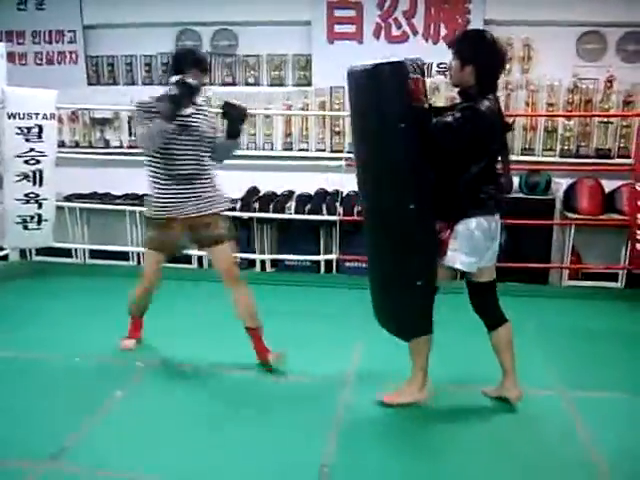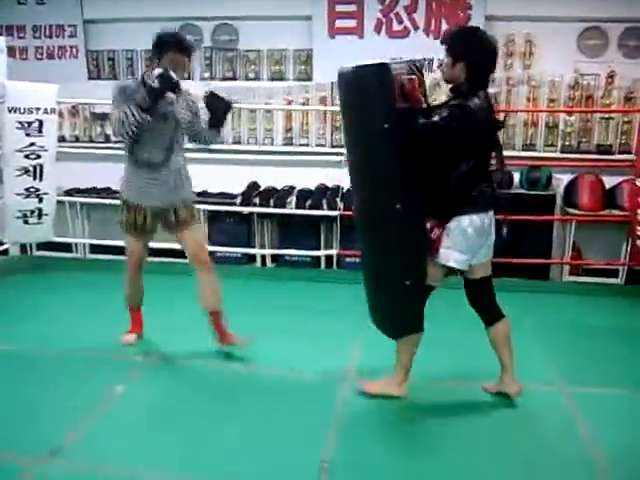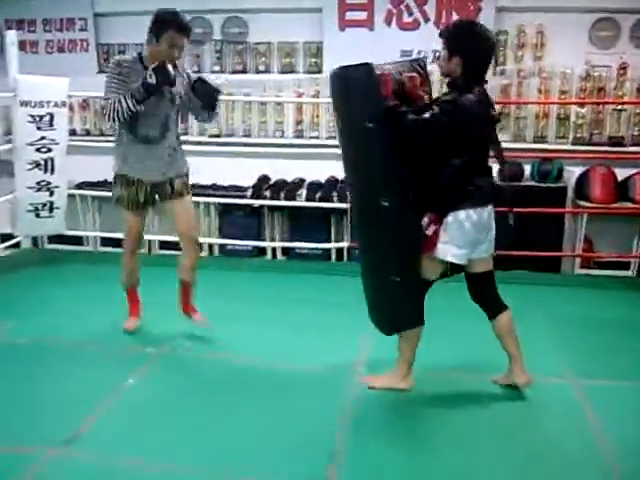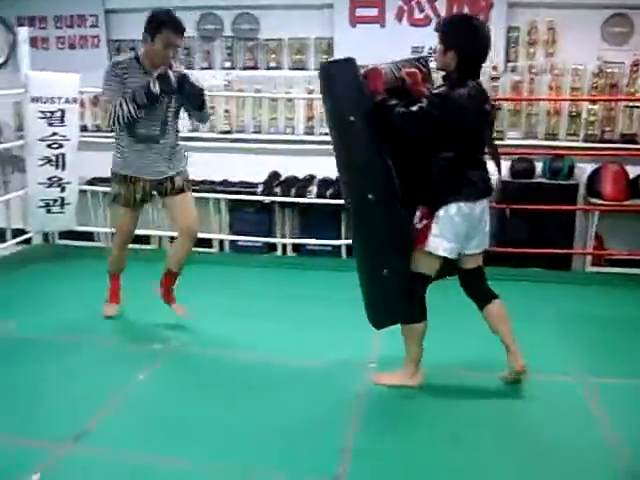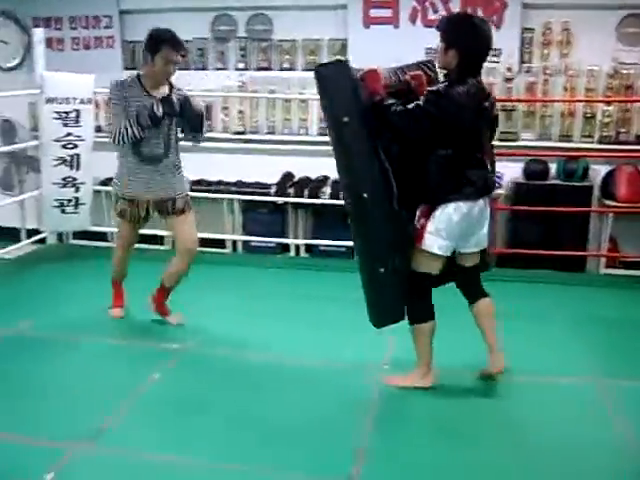
dt=0.1s
person 1, frame 1
left shoulder: (476, 115)
right shoulder: (483, 110)
left elbow: (436, 134)
right elbow: (442, 125)
right wrist: (419, 104)
left hip: (462, 220)
right hip: (482, 217)
right knee: (486, 303)
left ankle: (416, 384)
right ankle: (510, 383)
person 1, frame 2
left shoulder: (463, 113)
right shoulder: (479, 107)
left elbow: (426, 137)
right elbow: (437, 131)
left hip: (454, 218)
right hip: (479, 214)
right knee: (484, 299)
left ankle: (398, 380)
right ankle: (509, 378)
person 1, frame 3
left shoulder: (458, 107)
right shoulder: (476, 101)
left elbow: (418, 133)
right elbow: (436, 127)
left wrist: (389, 104)
left hip: (452, 213)
right hip: (478, 208)
right knee: (486, 292)
left ankle: (402, 373)
right ankle: (518, 369)
person 1, frame 4
left shoulder: (447, 99)
right shoulder: (476, 96)
left elbow: (408, 125)
left wrist: (378, 98)
right wrist: (420, 96)
left hip: (445, 206)
right hip: (475, 201)
left knee: (413, 286)
right knee: (477, 284)
left ankle: (411, 371)
right ankle: (514, 357)
person 1, frame 5
left shoulder: (446, 98)
right shoulder: (480, 96)
left elbow: (405, 123)
left wrist: (377, 98)
right wrist: (423, 94)
left hip: (445, 205)
right hip: (476, 200)
left knee: (417, 288)
right knee: (471, 282)
left ankle: (423, 372)
right ankle: (495, 355)
person 2, frame 1
left shoulder: (203, 111)
right shoulder: (147, 108)
left elbow: (219, 154)
right elbow: (148, 143)
left wrist: (234, 129)
right wrist: (173, 107)
left hip: (206, 206)
right hip: (166, 210)
left knee: (233, 275)
right knee: (149, 280)
left ankle: (261, 348)
right ankle: (134, 327)
person 2, frame 2
left shoulder: (184, 97)
right shoulder: (127, 92)
left elbow: (204, 139)
right elbow: (120, 130)
left wrist: (217, 117)
right wrist: (150, 97)
left hip: (177, 194)
right hip: (138, 195)
left knee: (201, 260)
right knee: (135, 266)
left ankle: (220, 329)
right ankle: (136, 323)
person 2, frame 3
left shoulder: (180, 76)
right shoulder: (121, 69)
left elbow: (203, 117)
right elbow: (111, 114)
left wrist: (208, 99)
right wrist: (146, 89)
left hip: (171, 169)
right hip: (133, 171)
left knee: (190, 236)
right knee: (132, 243)
left ankle: (187, 301)
right ankle: (133, 306)
person 2, frame 4
left shoulder: (177, 75)
right shoulder: (119, 70)
left elbow: (200, 118)
right elbow: (112, 116)
left wrist: (196, 99)
right wrist: (150, 93)
left hip: (170, 168)
right hip: (131, 168)
left knee: (190, 229)
right knee: (123, 236)
left ankle: (166, 287)
right ankle: (114, 291)
person 2, frame 5
left shoulder: (177, 95)
right shoulder: (122, 89)
left elbow: (194, 138)
right elbow: (117, 136)
left wrist: (194, 120)
right wrist: (152, 115)
left hip: (171, 186)
right hip: (133, 187)
left knee: (189, 247)
right knee: (124, 247)
left ankle: (160, 300)
right ankle: (118, 295)
